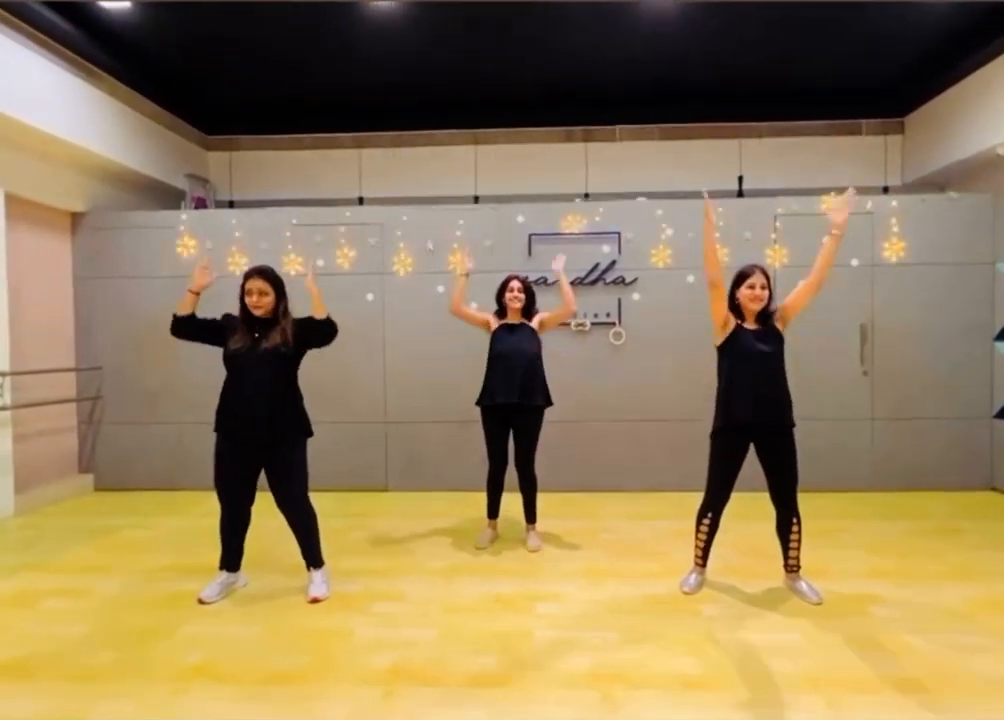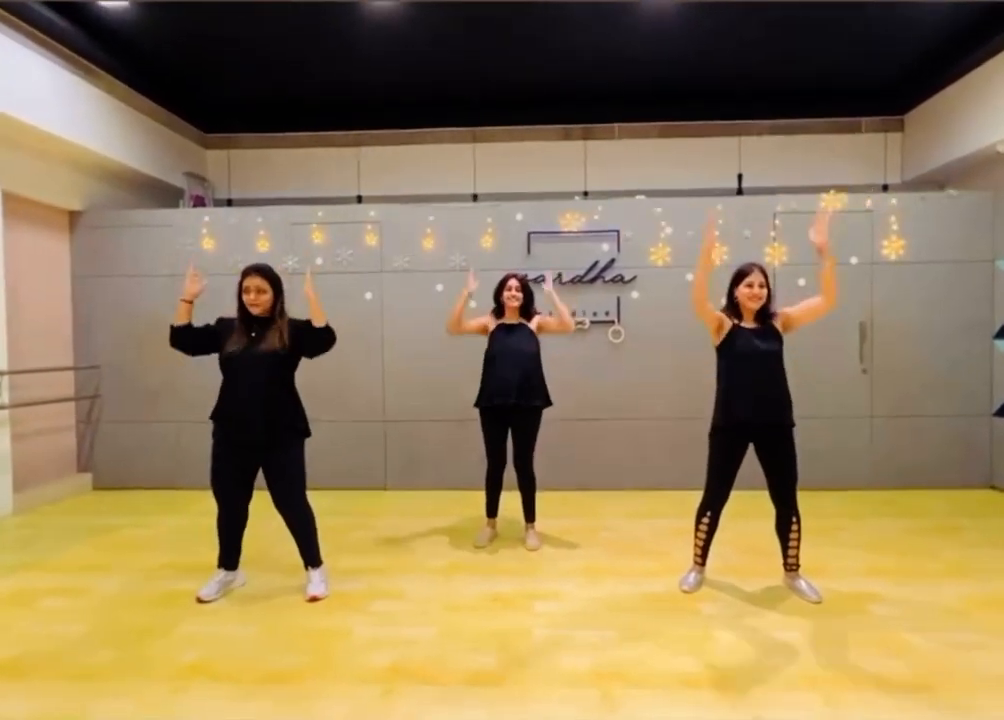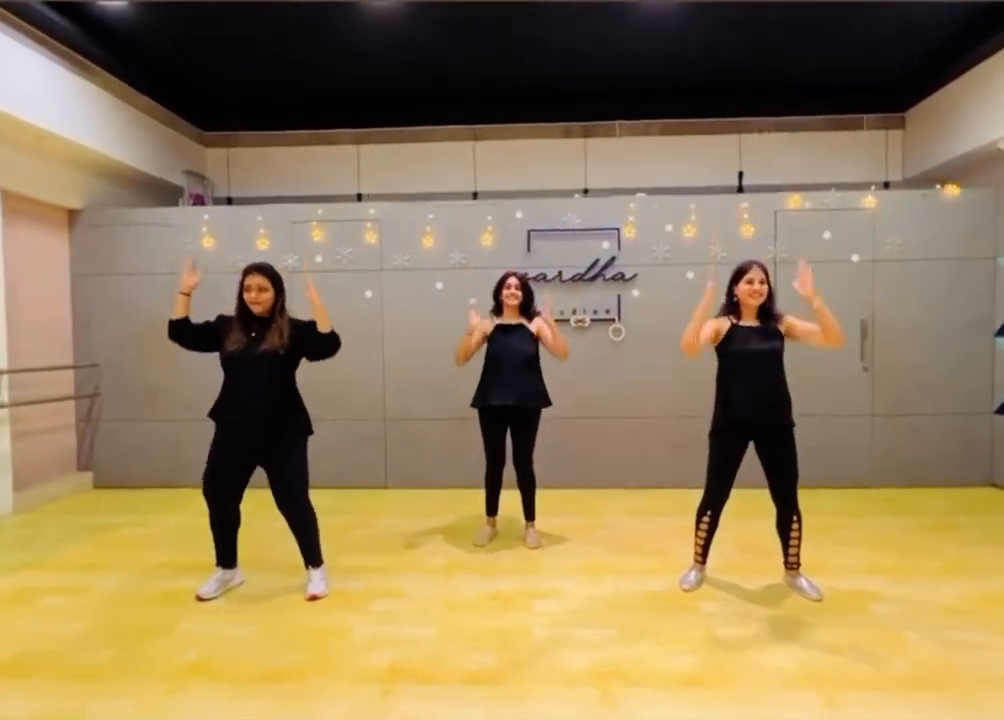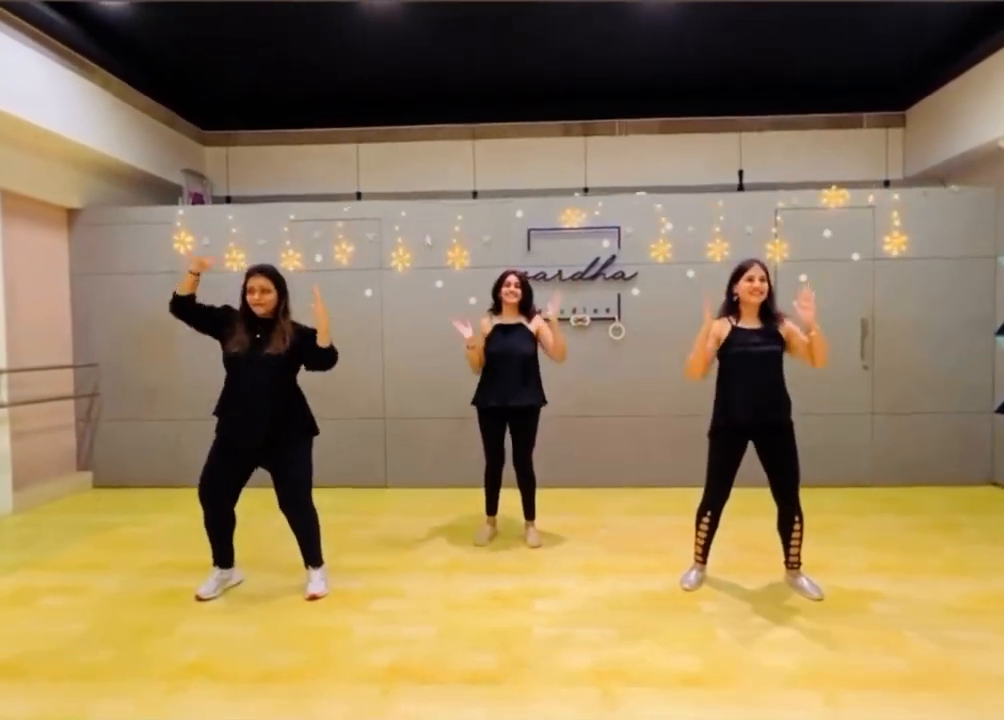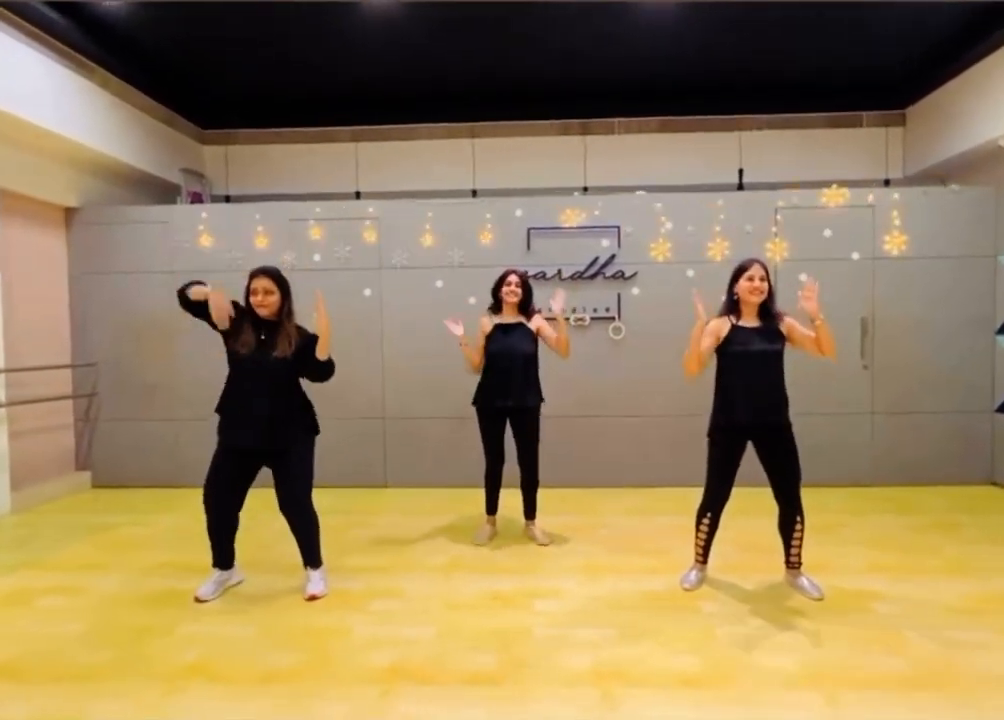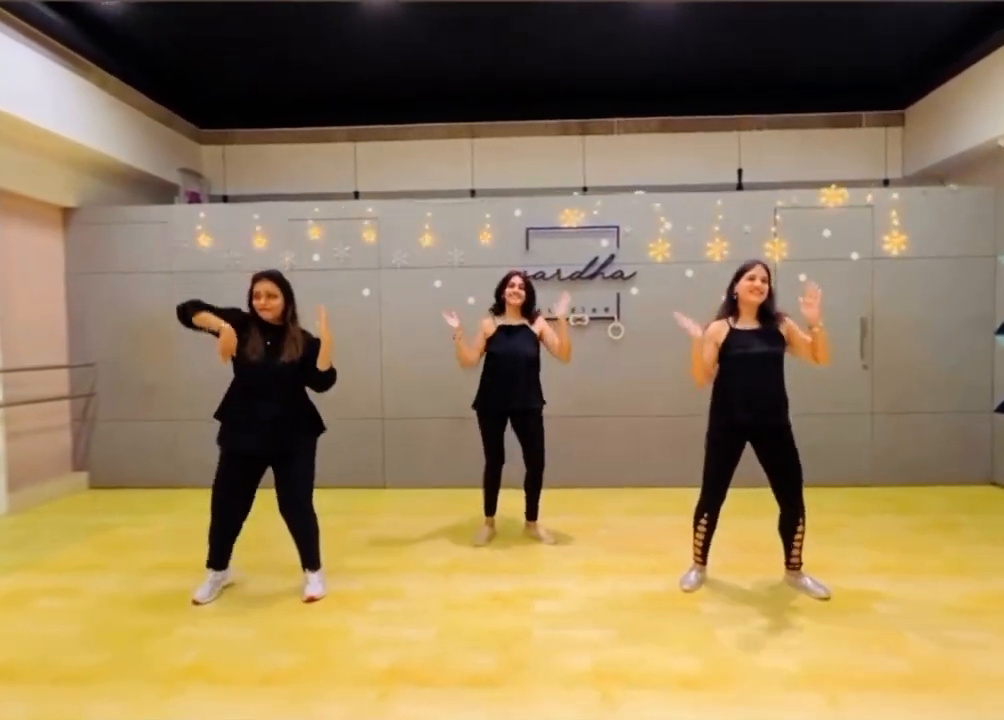
dt=0.1s
person 1, frame 1
left shoulder: (778, 321)
right shoulder: (726, 324)
left elbow: (813, 280)
right elbow: (713, 282)
left wrist: (835, 231)
right wrist: (710, 230)
left hip: (776, 426)
right hip: (731, 426)
left knee: (786, 503)
right knee: (715, 499)
left ankle: (793, 574)
right ankle: (698, 568)
person 1, frame 2
left shoulder: (778, 322)
right shoulder: (723, 325)
left elbow: (828, 301)
right elbow: (698, 300)
left wrist: (823, 251)
right wrist: (706, 250)
left hip: (775, 426)
right hip: (730, 426)
left knee: (786, 502)
right knee: (714, 498)
left ankle: (792, 573)
right ankle: (697, 567)
person 1, frame 3
left shoulder: (781, 324)
right shoulder: (722, 325)
left elbow: (835, 341)
right elbow: (688, 348)
left wrist: (815, 302)
right wrist: (704, 308)
left hip: (775, 423)
right hip: (730, 423)
left knee: (787, 500)
right knee: (714, 496)
left ankle: (793, 572)
right ankle: (698, 566)
person 1, frame 4
left shoulder: (781, 326)
right shoulder: (721, 328)
left elbow: (818, 361)
right elbow: (694, 373)
left wrist: (810, 325)
right wrist: (706, 336)
left hip: (775, 423)
right hip: (730, 424)
left knee: (789, 499)
right knee: (714, 497)
left ankle: (793, 571)
right ankle: (698, 565)
person 1, frame 5
left shoulder: (781, 324)
right shoulder: (721, 325)
left elbow: (827, 352)
right elbow: (692, 370)
left wrist: (816, 317)
right wrist: (698, 331)
left hip: (773, 423)
right hip: (729, 423)
left knee: (789, 498)
right knee: (715, 496)
left ankle: (793, 570)
right ankle: (699, 565)
person 1, frame 6
left shoulder: (781, 326)
right shoulder: (719, 329)
left elbow: (820, 358)
right elbow: (701, 379)
left wrist: (814, 322)
right wrist: (698, 340)
left hip: (773, 424)
right hip: (727, 425)
left knee: (792, 499)
right knee: (711, 497)
left ankle: (795, 571)
right ankle: (698, 566)
person 2, frame 1
left shoulder: (294, 330)
right shoulder: (231, 328)
left elbow: (326, 332)
right elbow: (183, 328)
left wrist: (313, 292)
right wrist: (194, 290)
left hip: (284, 434)
right hip: (235, 434)
left knee: (294, 502)
right knee: (233, 503)
left ankle: (317, 571)
right ankle: (230, 572)
person 2, frame 2
left shoulder: (291, 332)
right shoulder: (227, 331)
left elbow: (324, 340)
right elbow: (182, 340)
left wrist: (312, 299)
right wrist: (188, 297)
left hip: (280, 435)
right hip: (232, 434)
left knee: (291, 502)
right knee: (229, 503)
left ankle: (315, 570)
right ankle: (228, 571)
person 2, frame 3
left shoulder: (293, 331)
right shoulder: (227, 329)
left elbow: (327, 346)
right elbow: (181, 333)
left wrist: (317, 304)
right wrist: (184, 293)
left hip: (282, 433)
right hip: (233, 431)
left knee: (293, 502)
right knee: (218, 497)
left ankle: (316, 570)
right ankle: (227, 570)
person 2, frame 4
left shoulder: (294, 334)
right shoulder: (230, 324)
left elbow: (325, 360)
right elbow: (182, 309)
left wrist: (321, 314)
right wrist: (194, 272)
left hip: (287, 434)
right hip: (236, 432)
left knee: (296, 502)
right knee: (213, 497)
left ankle: (316, 569)
right ankle: (224, 569)
person 2, frame 5
left shoulder: (299, 338)
right shoulder: (236, 322)
left elbow: (320, 373)
right elbow: (186, 296)
left wrist: (324, 329)
right wrist: (210, 296)
left hip: (290, 435)
right hip: (240, 432)
left knee: (296, 503)
right knee: (218, 500)
left ankle: (315, 570)
right ankle: (224, 570)
person 2, frame 6
left shoulder: (302, 341)
right shoulder: (240, 327)
left elbow: (322, 382)
right elbow: (186, 311)
left wrist: (326, 339)
right wrist: (221, 326)
left hip: (293, 438)
right hip: (243, 436)
left knee: (297, 505)
right knee: (226, 505)
left ankle: (313, 572)
right ankle: (217, 571)
person 3, frame 1
left shoulder: (536, 322)
right shoulder: (492, 322)
left elbow: (569, 313)
right elbow: (456, 309)
left wrist: (561, 277)
right wrist: (464, 275)
left hip: (529, 404)
right hip: (494, 404)
left knee: (525, 464)
right knee: (497, 464)
left ankle: (531, 527)
right ankle: (491, 525)
person 3, frame 2
left shoulder: (535, 323)
right shoulder: (489, 323)
left elbow: (568, 324)
right elbow: (453, 327)
left wrist: (552, 293)
right wrist: (467, 293)
left hip: (528, 404)
right hip: (493, 404)
left knee: (523, 464)
right knee: (495, 464)
left ankle: (530, 527)
right ankle: (490, 524)
person 3, frame 3
left shoulder: (535, 323)
right shoulder: (488, 324)
left elbow: (563, 353)
right elbow: (460, 359)
left wrist: (551, 324)
right wrist: (472, 332)
left hip: (526, 404)
right hip: (491, 403)
left knee: (523, 463)
right knee: (494, 463)
left ankle: (530, 525)
right ankle: (490, 523)
person 3, frame 4
left shoulder: (534, 322)
right shoulder: (487, 323)
left elbow: (559, 356)
right elbow: (477, 367)
left wrist: (554, 321)
right wrist: (470, 342)
left hip: (525, 403)
right hip: (490, 403)
left knee: (523, 462)
right knee: (494, 462)
left ankle: (530, 524)
right ankle: (490, 522)
person 3, frame 5
left shoulder: (534, 321)
right shoulder: (487, 323)
left elbow: (563, 351)
right elbow: (476, 366)
left wrist: (559, 316)
right wrist: (461, 339)
left hip: (526, 402)
right hip: (490, 402)
left knee: (528, 461)
right knee: (494, 461)
left ankle: (530, 522)
right ankle: (490, 522)
person 3, frame 6
left shoulder: (537, 324)
right shoulder: (489, 324)
left elbow: (564, 357)
right elbow: (468, 362)
left wrist: (562, 320)
right wrist: (457, 334)
left hip: (528, 404)
right hip: (491, 403)
left knee: (536, 462)
right knee: (494, 462)
left ankle: (532, 523)
right ankle: (489, 523)
